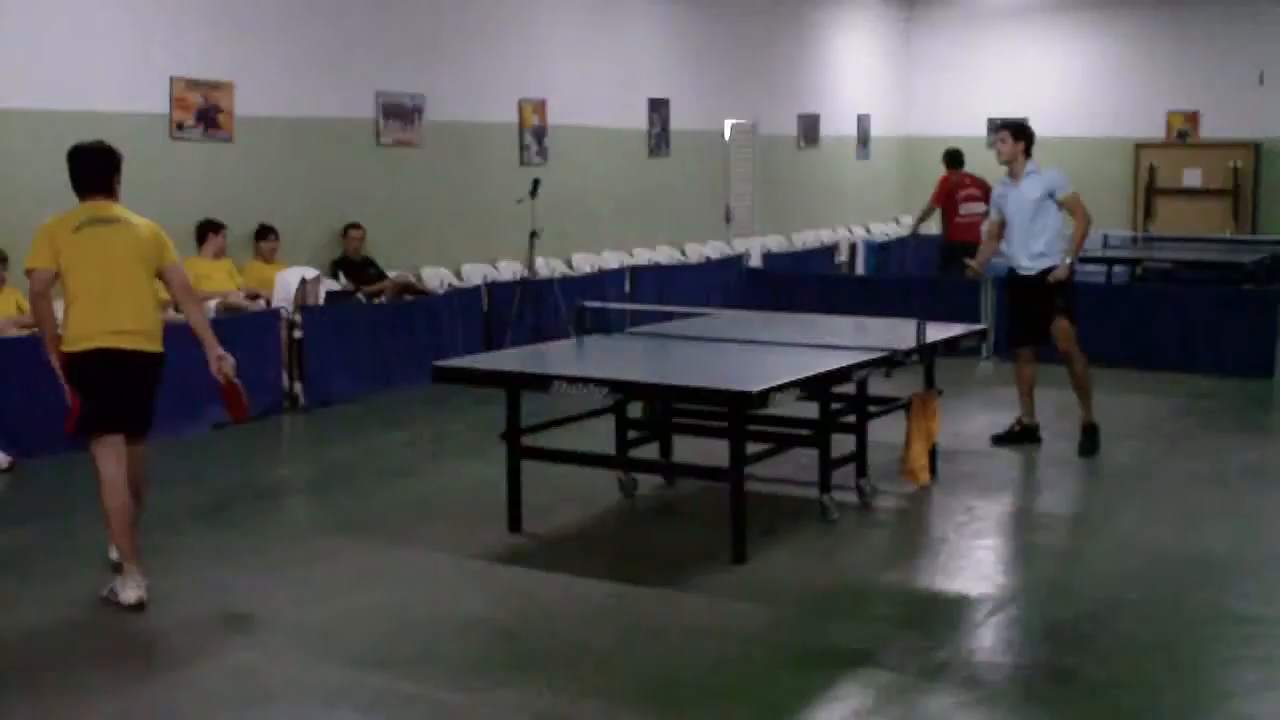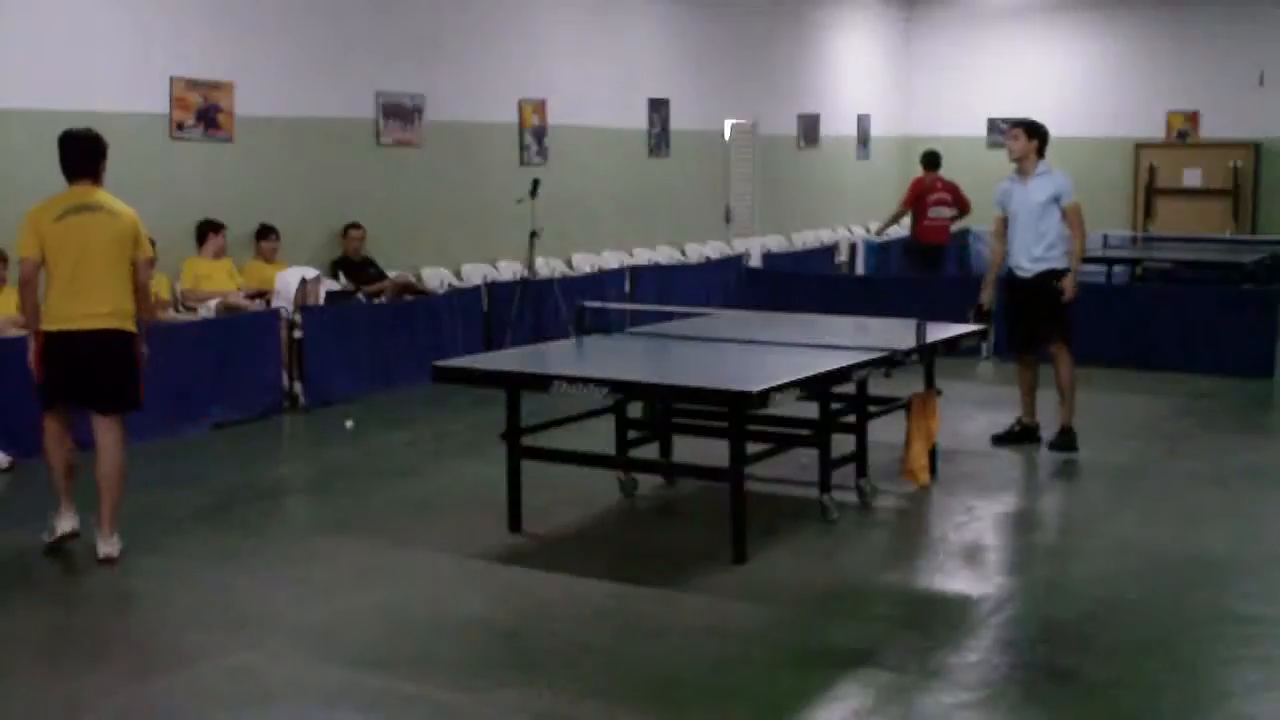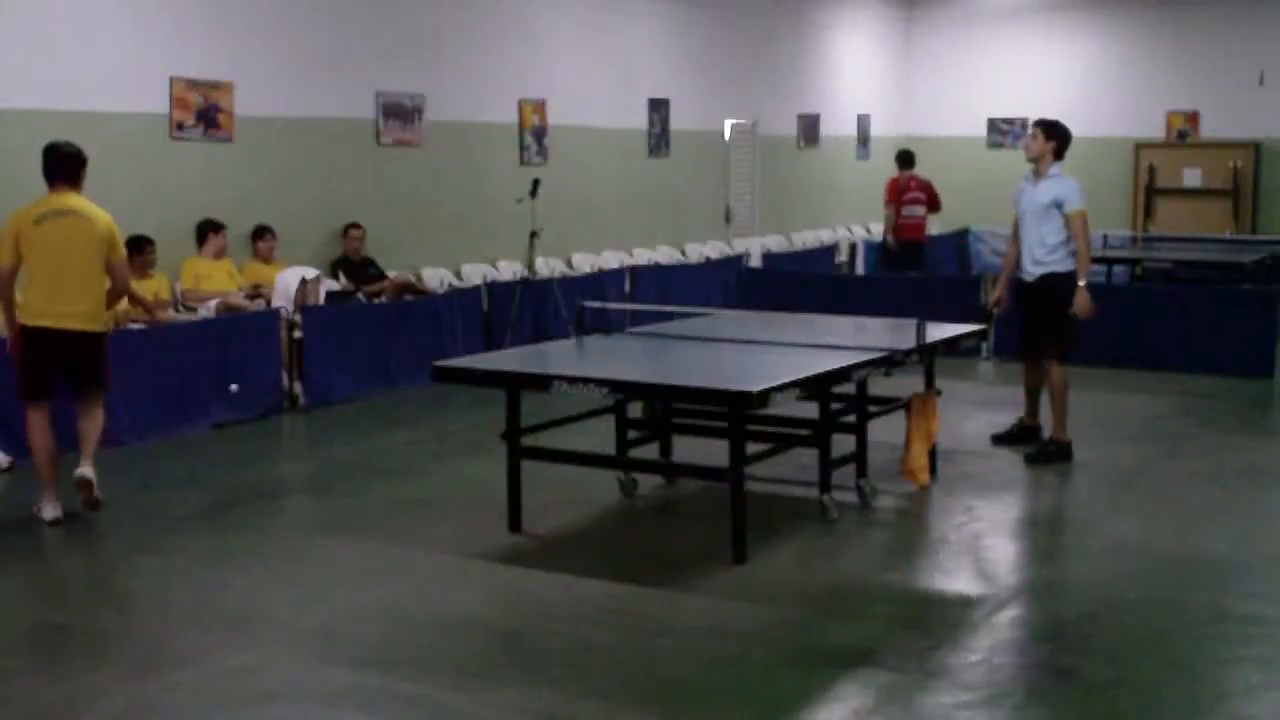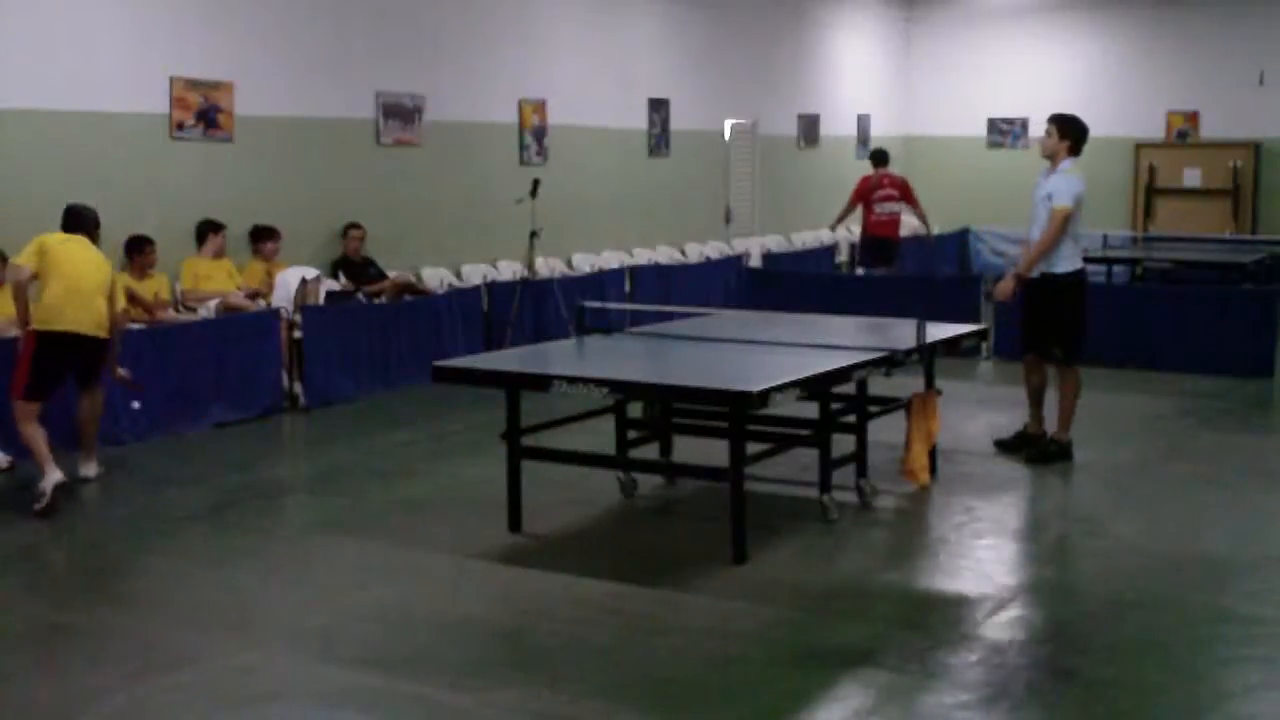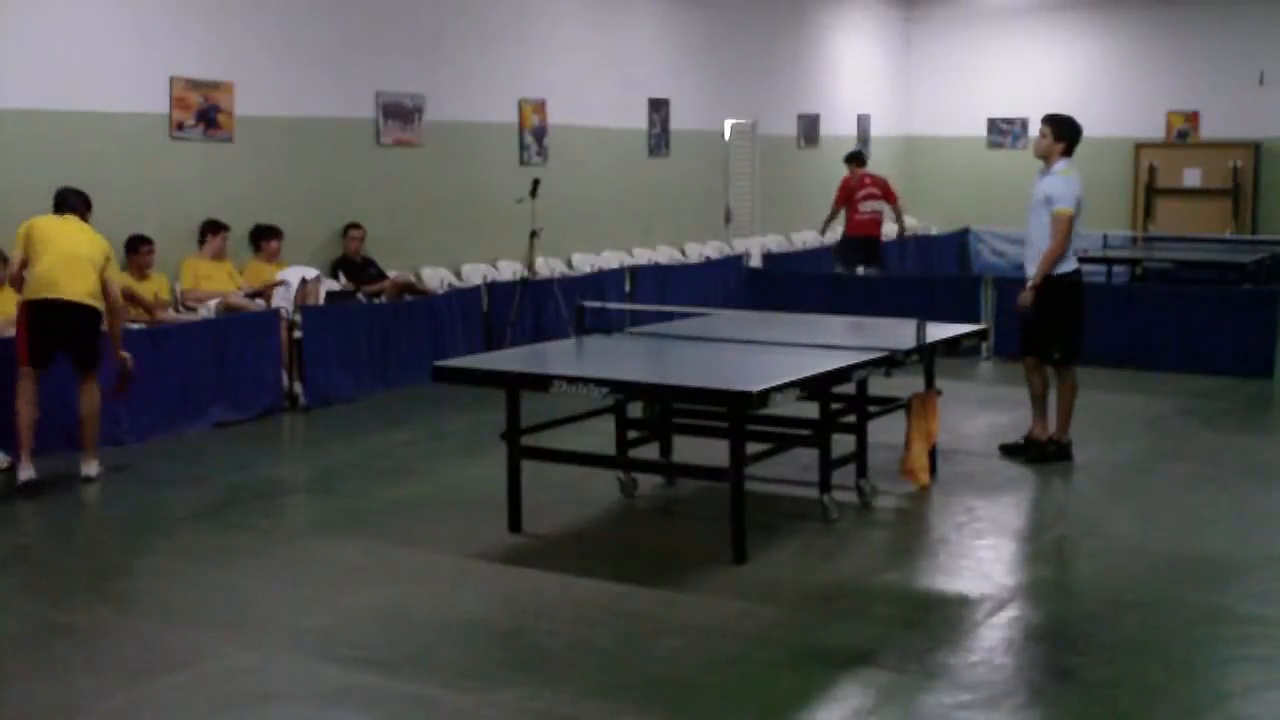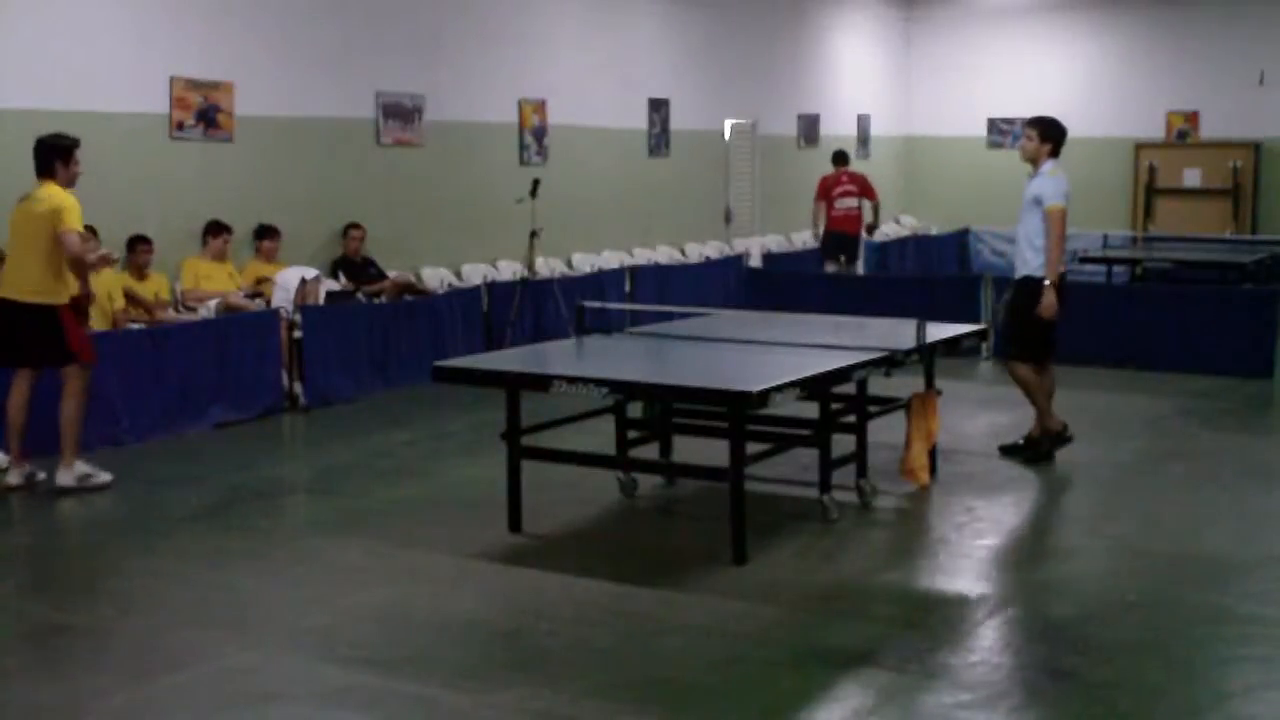
dt=0.4s
person 1, frame 1
left shoulder: (55, 230)
right shoulder: (146, 228)
left elbow: (39, 292)
right elbow: (184, 292)
left wrist: (54, 354)
right wrist: (213, 349)
left hip: (88, 351)
right hip: (143, 349)
left knee: (111, 462)
right knee: (132, 448)
left ankle: (131, 578)
right ankle: (126, 544)
person 1, frame 2
left shoulder: (42, 215)
right shoulder: (126, 215)
left elbow: (27, 279)
right elbow: (142, 286)
left wrist: (34, 336)
right wrist: (141, 338)
left hip: (62, 332)
right hip: (115, 332)
left knee: (56, 420)
right knee: (109, 430)
left ankle: (65, 512)
right ankle: (107, 536)
person 1, frame 3
right shoulder: (102, 219)
right elbow: (122, 286)
left hip: (37, 327)
right hip: (89, 328)
left knee: (38, 411)
right knee: (91, 404)
left ankle: (50, 501)
right ankle: (86, 466)
person 1, frame 4
left shoulder: (45, 242)
right shoulder: (102, 260)
left elbow: (20, 280)
right elbow: (113, 319)
left wrist: (26, 326)
right wrist: (114, 365)
left hip: (50, 328)
right hip: (95, 332)
left knee: (25, 413)
right knee: (91, 389)
left ankle: (50, 471)
right ankle: (88, 462)
person 1, frame 5
left shoulder: (33, 225)
right shoulder: (98, 239)
left elbow: (14, 274)
right elbow: (114, 300)
right wrist: (119, 349)
left hip: (41, 301)
right hip: (85, 306)
left knee: (27, 377)
right knee: (88, 379)
left ankle: (25, 462)
right ankle: (90, 460)
person 1, frame 6
right shoulder: (64, 201)
right elbow: (72, 252)
left wrist: (91, 259)
right wrist: (85, 282)
right hip: (47, 301)
right knee: (76, 377)
right ankle: (69, 466)
person 2, frame 1
left shoulder: (1050, 178)
right shoulder: (1000, 192)
left elbow: (1082, 218)
right elbow: (993, 237)
left wrist: (1067, 261)
right wrist: (978, 262)
left hip: (1050, 274)
right hip: (1019, 277)
left knee: (1065, 343)
right knee: (1022, 350)
left ankle: (1088, 421)
right ankle: (1028, 423)
person 2, frame 2
left shoulder: (1058, 181)
right shoulder: (1006, 189)
left elbow: (1077, 230)
right elbow: (1000, 239)
left wrist: (1072, 274)
right wrist: (989, 285)
left hip: (1051, 277)
right hip: (1018, 279)
left knee: (1057, 349)
right knee: (1024, 353)
left ankle: (1067, 427)
right ankle: (1028, 423)
person 2, frame 3
left shoulder: (1066, 186)
right shoulder: (1024, 187)
left elbow: (1080, 239)
left wrist: (1082, 286)
right wrist: (1002, 284)
left hip: (1055, 281)
right hip: (1027, 281)
left knee: (1050, 358)
right knee: (1030, 357)
left ankle: (1060, 439)
right ankle: (1029, 423)
person 2, frame 4
left shoulder: (1068, 181)
right shoulder: (1047, 178)
left elbow: (1049, 237)
left wrist: (1015, 278)
right wrist: (1014, 273)
left hip: (1062, 280)
right hip: (1039, 279)
left knee: (1064, 362)
right knee: (1031, 357)
left ankle: (1061, 440)
right ankle: (1034, 429)
person 2, frame 5
left shoulder: (1064, 182)
right shoulder: (1046, 177)
left elbow: (1058, 244)
left wrist: (1032, 285)
left hip: (1057, 283)
right hip: (1040, 282)
left knee: (1062, 364)
right knee: (1031, 359)
left ankle: (1060, 440)
right ankle: (1038, 433)
person 2, frame 6
left shoulder: (1051, 180)
right shoulder: (1038, 179)
left elbow: (1056, 239)
left wrist: (1050, 287)
right wrist: (1016, 288)
left hip: (1039, 282)
right hip: (1029, 280)
left knee: (1016, 359)
right knee: (1037, 361)
left ankle: (1053, 425)
right ankle: (1039, 432)
